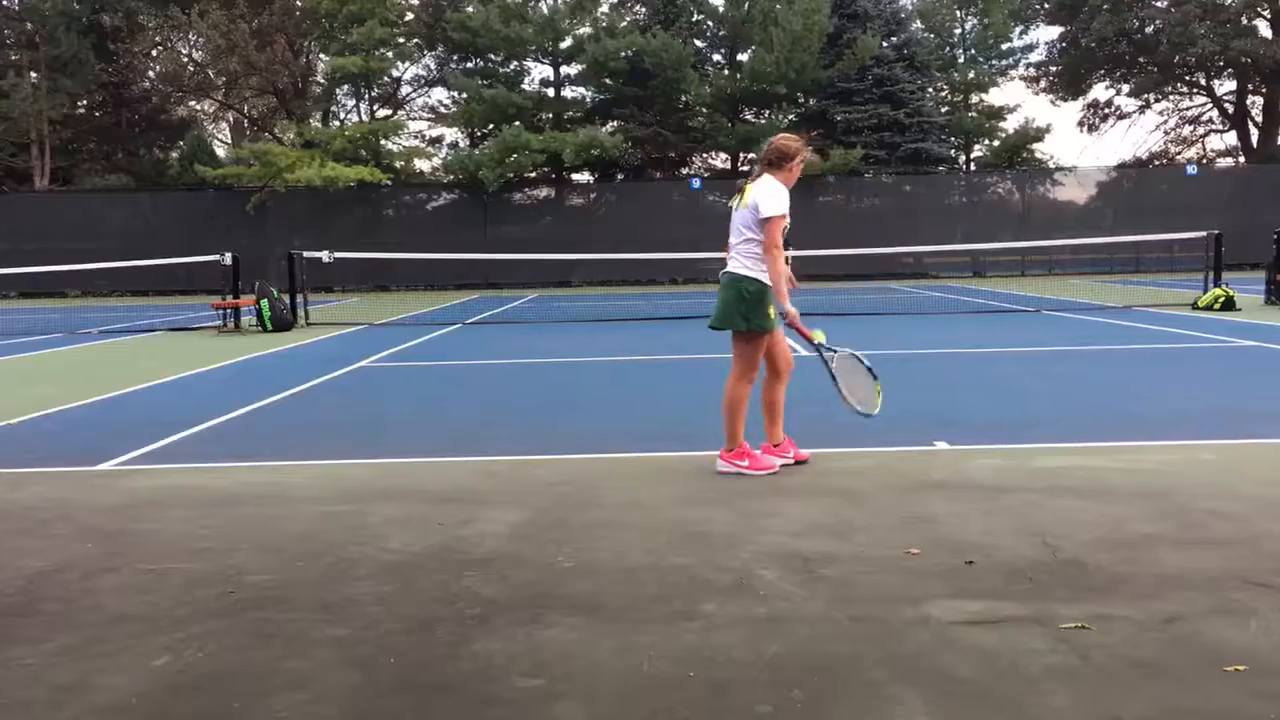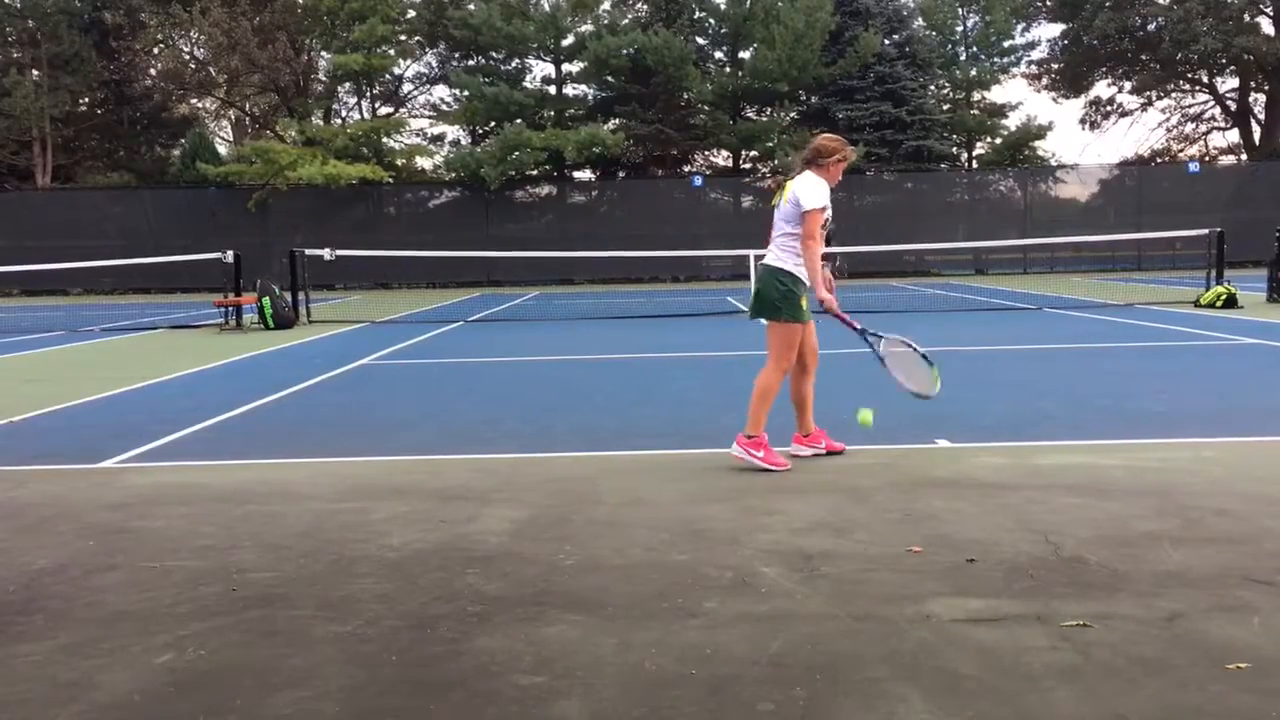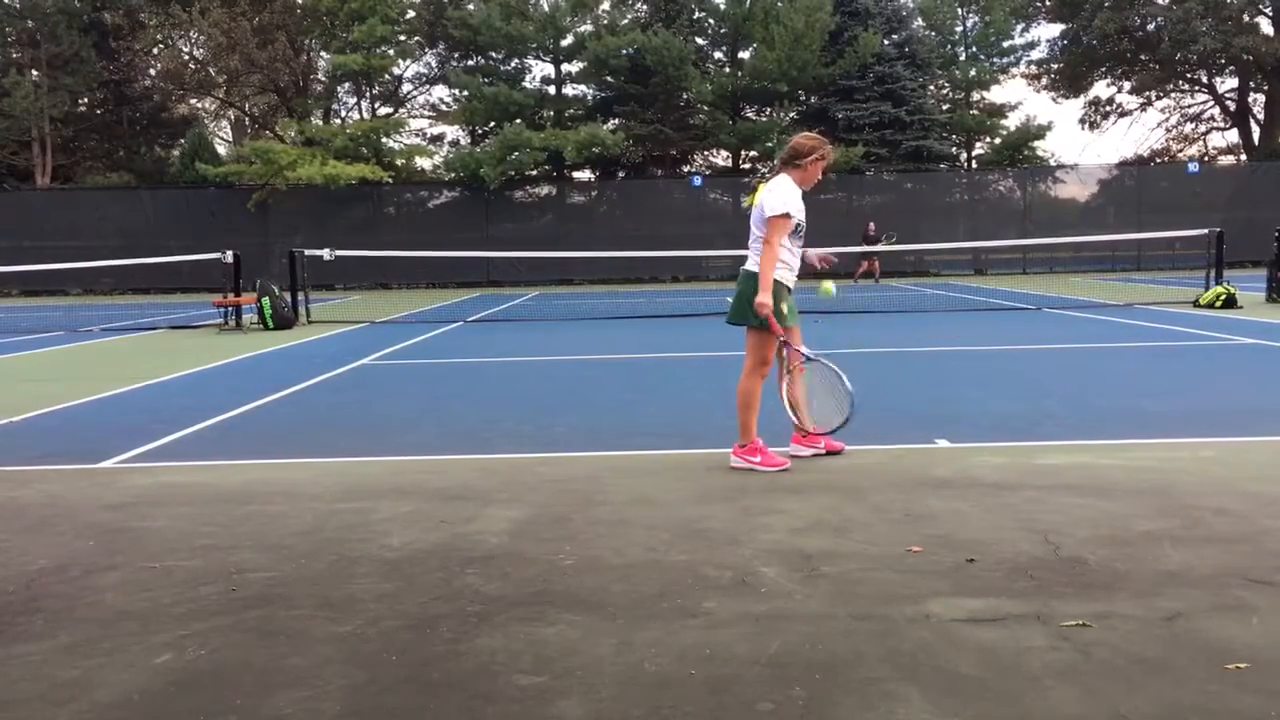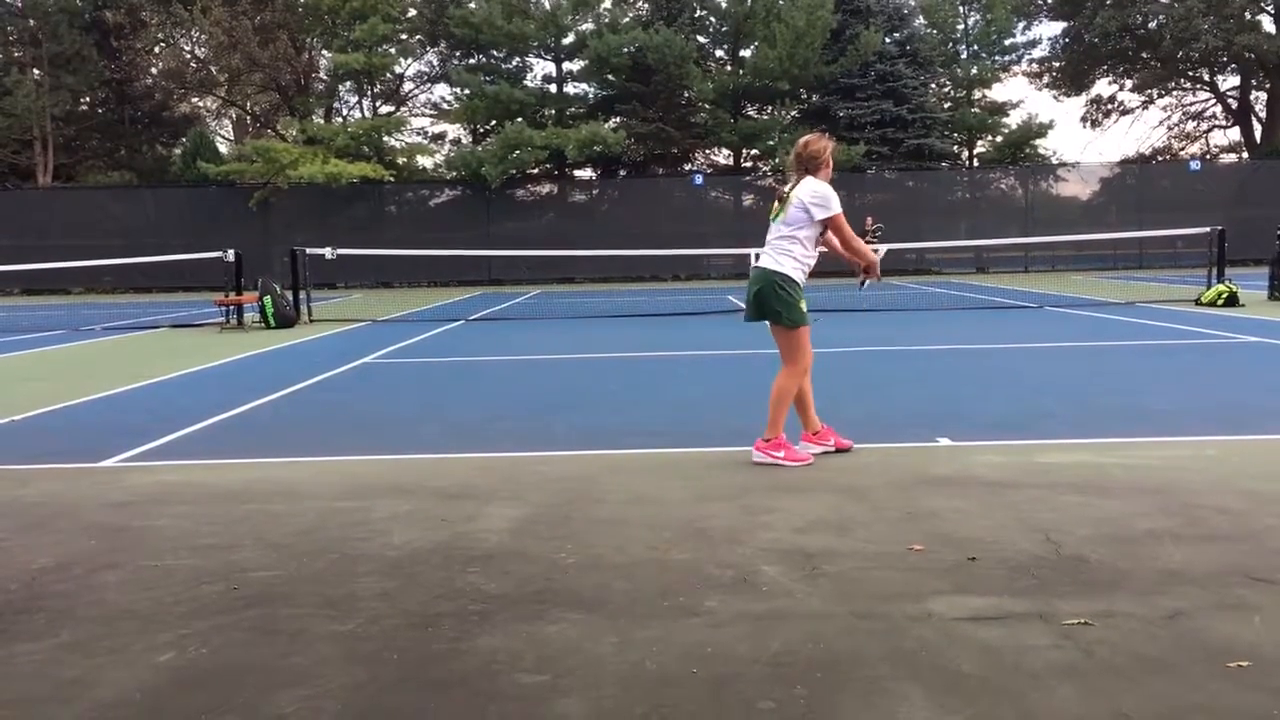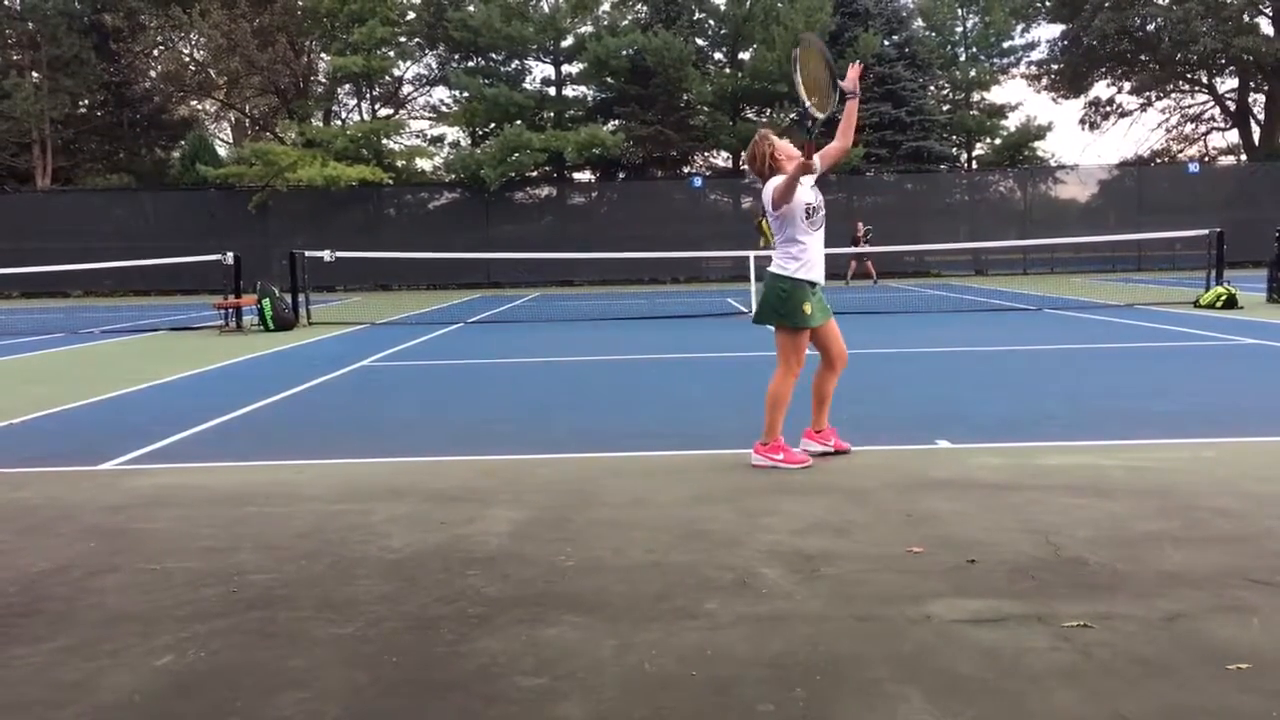
dt=1s
person 1, frame 1
left shoulder: (752, 189)
right shoulder: (774, 190)
left elbow: (745, 245)
right elbow: (772, 248)
left wrist: (780, 273)
right wrist: (784, 300)
left hip: (747, 286)
right hip: (750, 287)
left knee: (782, 364)
right knee: (746, 373)
left ankle: (776, 445)
right ankle: (733, 452)
person 1, frame 2
left shoulder: (797, 184)
right shoulder: (815, 185)
right elbow: (811, 239)
left wrist: (817, 272)
right wrist: (821, 287)
left hip: (785, 278)
right hip: (784, 279)
left knee: (807, 360)
right knee: (780, 364)
left ankle: (806, 436)
right ankle: (751, 439)
person 1, frame 3
left shoulder: (786, 189)
right shoulder: (783, 189)
right elbow: (770, 243)
left wrist: (807, 257)
right wrist: (765, 291)
left hip: (777, 287)
right hip: (767, 287)
right knee: (759, 367)
left ankle: (804, 436)
right ankle: (746, 448)
person 1, frame 4
left shoulder: (798, 189)
right shoulder: (819, 190)
left elbow: (827, 238)
right elbow: (848, 240)
left wrist: (857, 260)
right wrist: (873, 262)
left hip: (772, 278)
right hip: (780, 280)
left knee: (800, 363)
right knee: (796, 365)
left ankle: (814, 433)
right ankle: (770, 443)
person 1, frame 5
left shoulder: (803, 171)
right shoulder: (777, 185)
left elbow: (843, 143)
right elbow: (785, 194)
left wrist: (852, 96)
right wrist: (797, 175)
left hip: (810, 285)
right hip: (790, 284)
left knee: (836, 357)
right knee: (790, 367)
left ankle: (818, 432)
right ankle: (768, 446)
